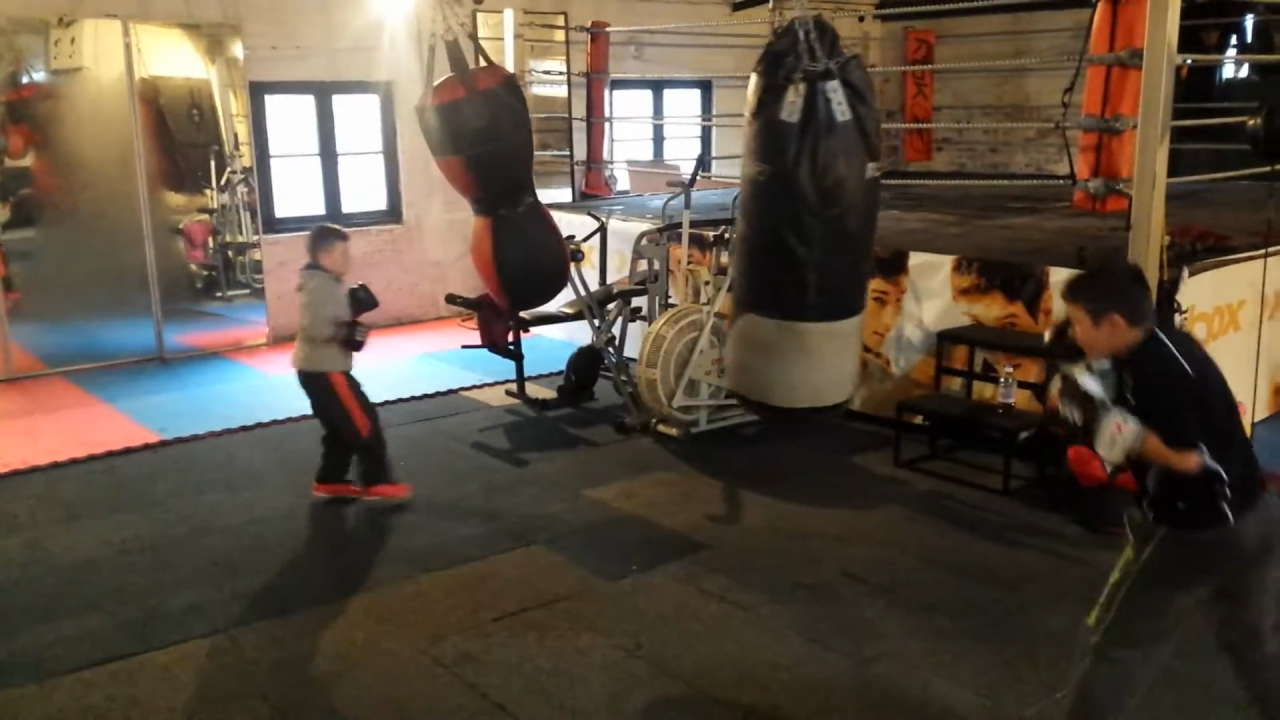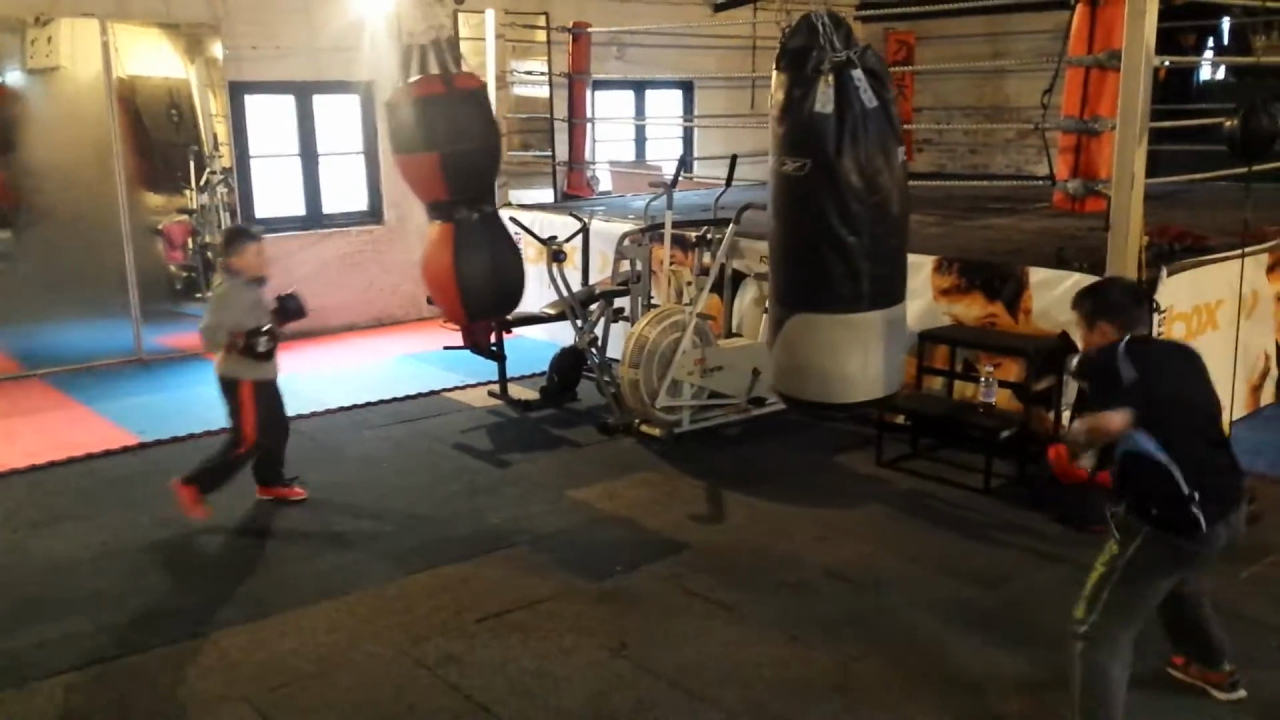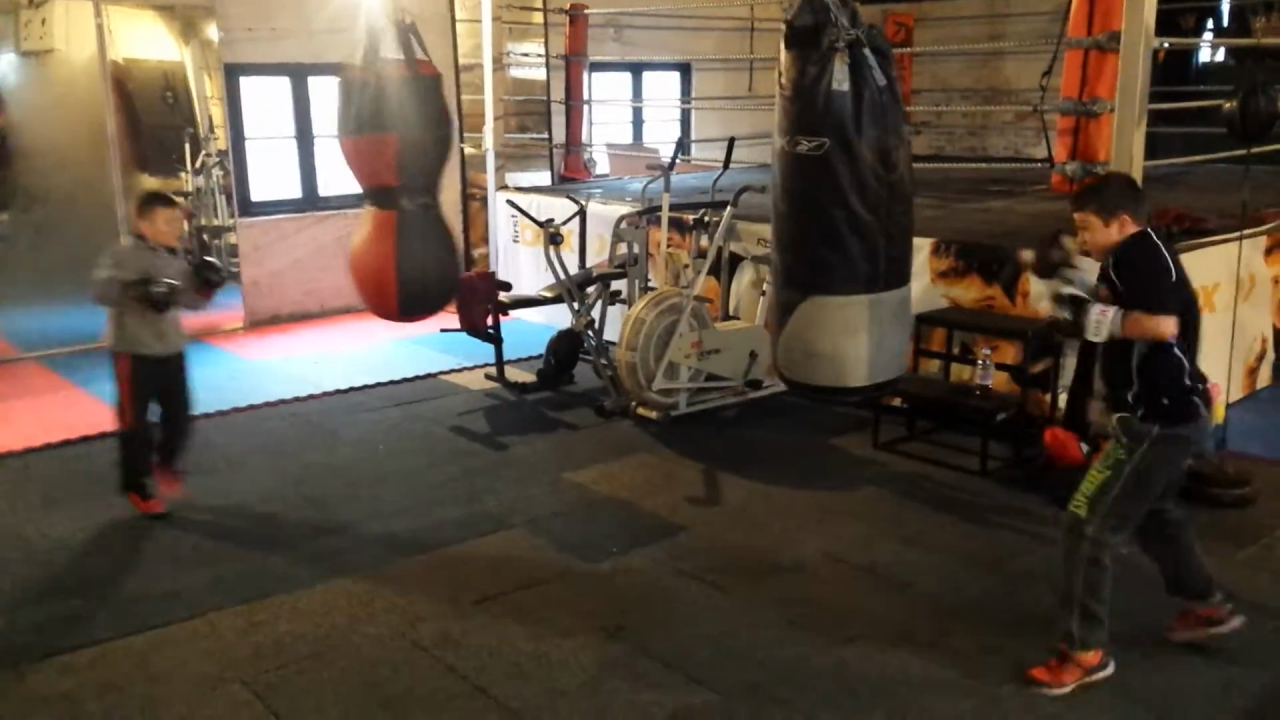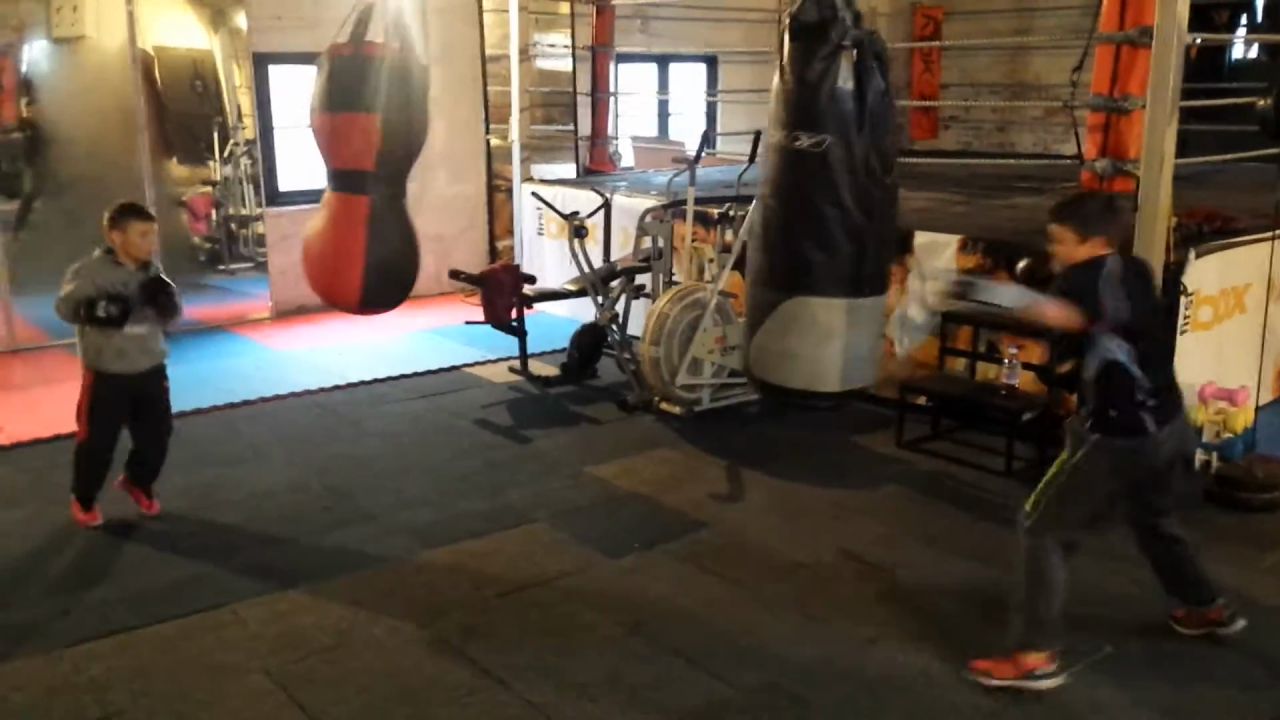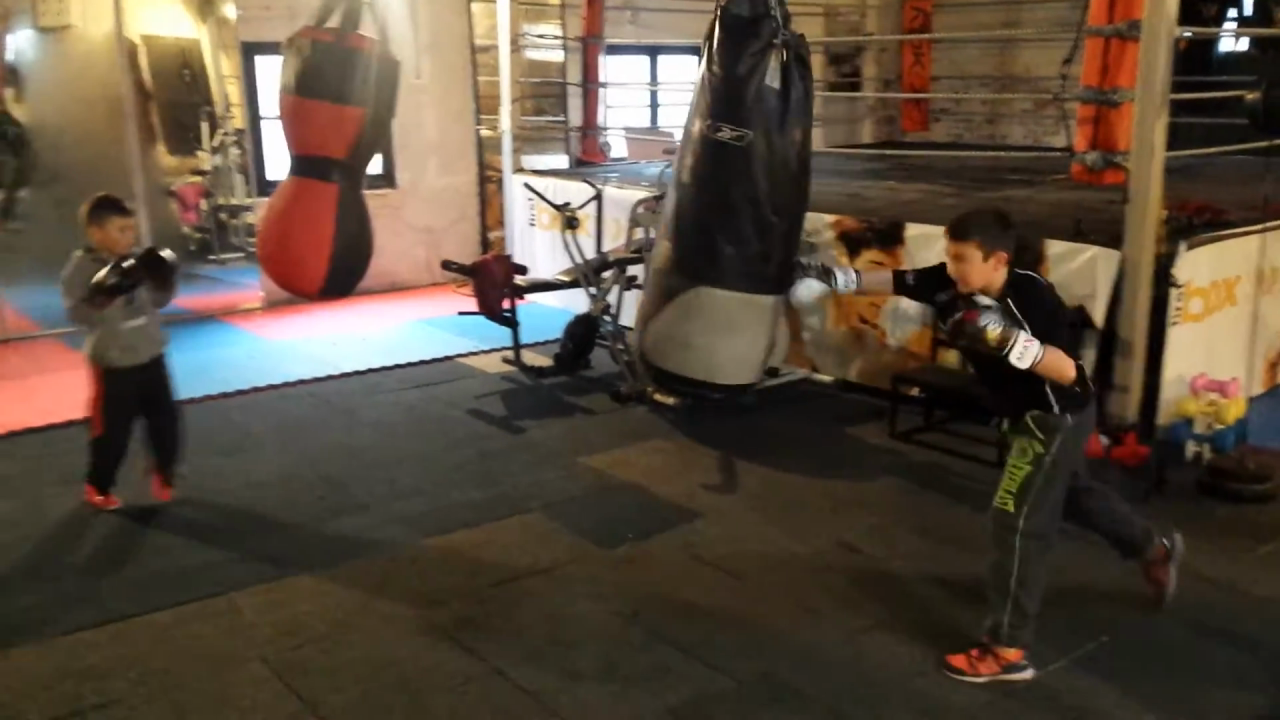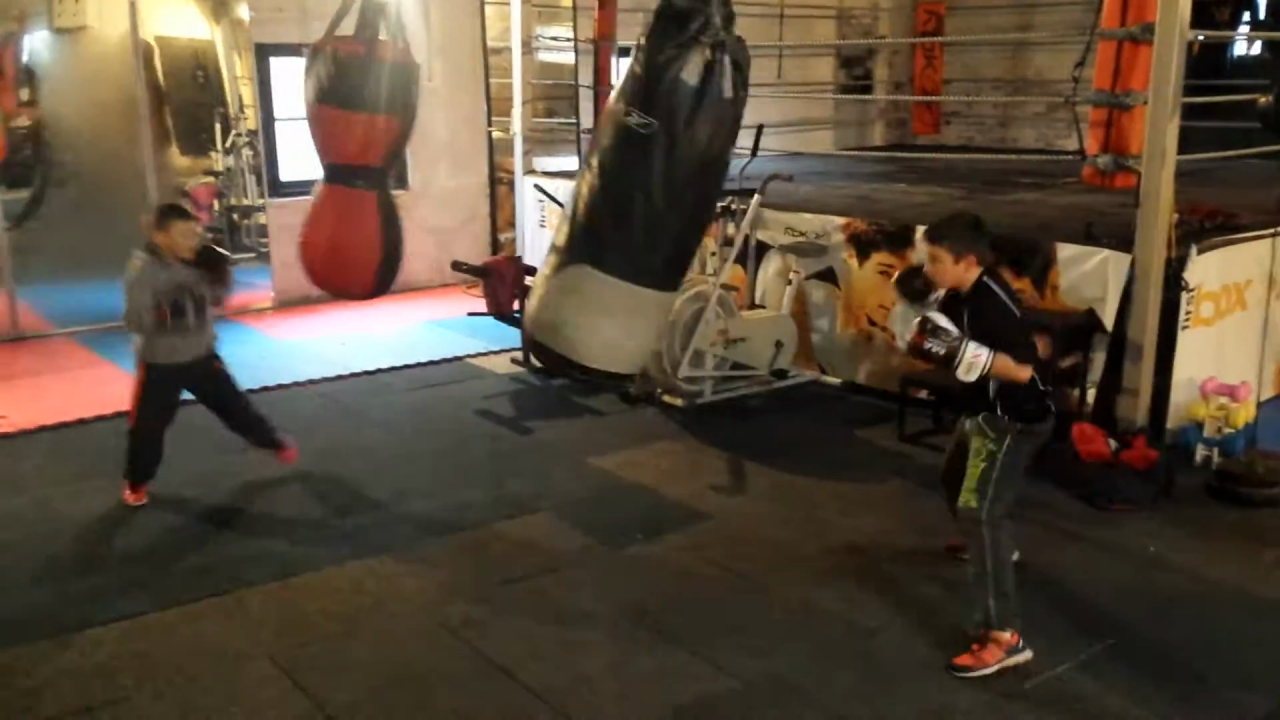
dt=0.3s
person 1, frame 1
left shoulder: (1152, 363)
right shoulder: (1164, 343)
left elbow: (1187, 457)
left wrist: (1107, 425)
left hip: (1197, 526)
left knee: (1119, 647)
person 1, frame 2
left shoulder: (1105, 360)
right shoulder: (1182, 355)
left elbow: (1112, 422)
right elbow: (1177, 427)
left wrist: (1080, 431)
left hip: (1171, 520)
right hip: (1225, 510)
left knee: (1099, 634)
right knee: (1173, 579)
right ankle: (1214, 669)
person 1, frame 3
left shoulder: (1142, 254)
right shoulder: (1139, 255)
left elbow: (1163, 326)
left wrist: (1092, 316)
right wrist: (1073, 295)
left hip: (1160, 420)
right hip: (1178, 413)
left knee: (1089, 526)
right knee: (1153, 512)
left ankle: (1086, 651)
right ankle: (1206, 605)
person 1, frame 4
left shoulder: (1095, 274)
right shoulder: (1133, 273)
left elbow: (1063, 314)
left wrist: (996, 292)
left hip: (1116, 432)
right hip: (1164, 427)
left knee: (1043, 529)
right knee: (1152, 518)
left ankle: (1035, 656)
right ankle: (1208, 609)
person 1, frame 5
left shoulder: (1035, 294)
right shoulder: (950, 282)
left elbow: (1066, 372)
right elbow: (894, 280)
left wrist: (1006, 338)
right wrist: (832, 277)
left hip: (1057, 418)
right hip: (1025, 415)
left knee: (1014, 519)
right knee: (1073, 490)
left ankle: (1009, 650)
right ankle: (1154, 547)
person 1, frame 6
left shoulder: (994, 305)
right shoulder: (961, 289)
left elbow: (1022, 371)
left wrist: (959, 352)
left hip: (1012, 421)
right hip: (983, 413)
left knee: (979, 509)
right knee: (956, 483)
left ankle: (1002, 635)
right ankle: (995, 549)
person 2, frame 1
left shoulder: (317, 282)
right shoulder: (321, 286)
right elbow: (312, 327)
left wrist: (351, 315)
right wrist: (345, 331)
left hip: (314, 367)
right hip: (324, 370)
left knee: (338, 425)
right knee: (363, 423)
left ankle: (328, 481)
right ankle: (377, 482)
person 2, frame 2
left shoulder: (250, 288)
right shoulder: (231, 292)
right elbow: (209, 333)
left wrist: (277, 317)
right wrist: (239, 341)
left hip: (259, 375)
right hip: (243, 379)
left knee: (275, 429)
right knee: (247, 441)
left ankle: (272, 483)
right ankle: (192, 487)
person 2, frame 3
left shoulder: (177, 259)
right shoulder: (125, 255)
left elbow: (192, 300)
right elbow: (101, 288)
left wrist: (206, 286)
right wrist: (137, 290)
left hip: (171, 352)
right hip: (134, 354)
left knee: (178, 415)
right knee: (134, 424)
left ankle: (165, 465)
right ankle: (136, 489)
person 2, frame 4
left shoulder: (152, 272)
right shoulder: (90, 270)
left elbow: (164, 320)
right elbow: (65, 306)
left wrist: (166, 306)
right wrist: (88, 310)
left hip: (150, 371)
right hip: (105, 372)
left knee: (157, 433)
right knee: (96, 440)
left ankle: (138, 482)
right ankle: (84, 498)
person 2, frame 5
left shoulder: (135, 258)
right shoulder: (79, 270)
left elbow: (159, 301)
right elbow: (78, 315)
left wrist: (165, 281)
right wrist: (103, 295)
left hip: (151, 356)
right hip: (112, 364)
left knee: (165, 420)
right knee: (111, 432)
left ankle: (162, 470)
right ankle: (98, 484)
person 2, frame 6
left shoulder: (195, 265)
right shoulder: (142, 272)
left elbow: (218, 298)
right elbow: (137, 319)
left wrist: (219, 276)
right wrist: (165, 316)
left hip: (201, 355)
right hip: (160, 364)
left knee: (233, 404)
right knee: (146, 424)
left ankle: (272, 442)
right ankle: (136, 480)
